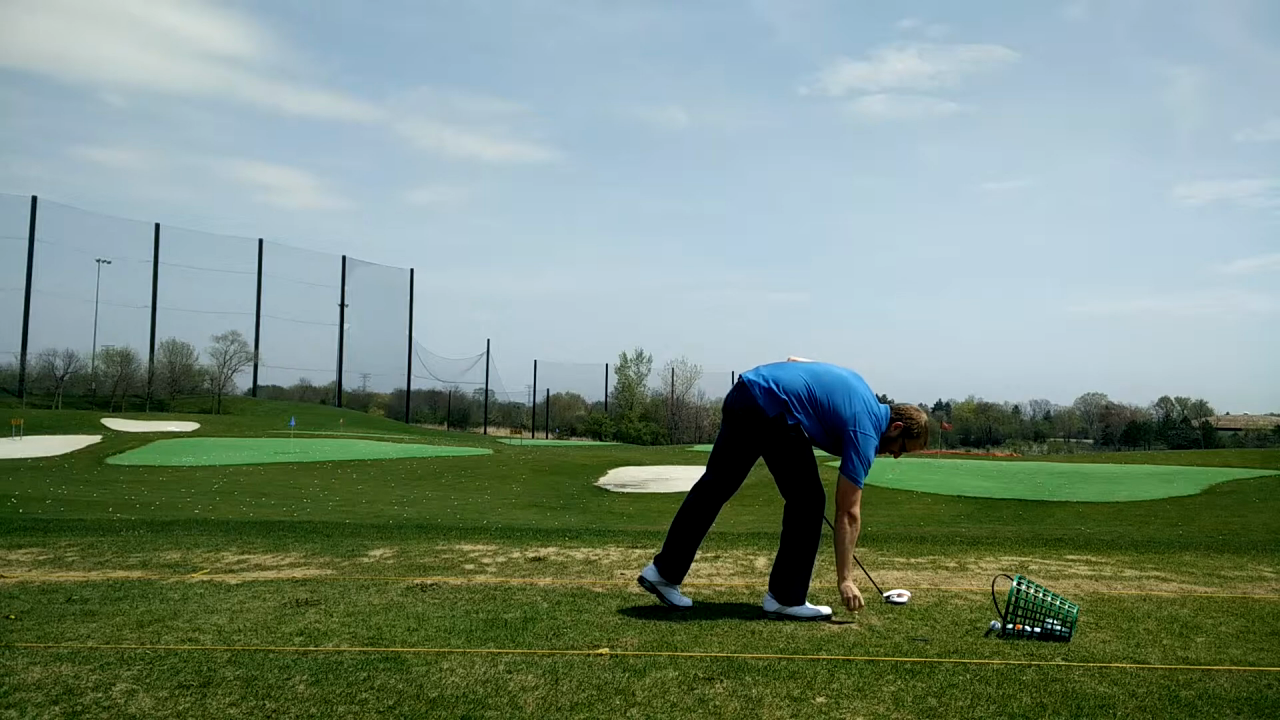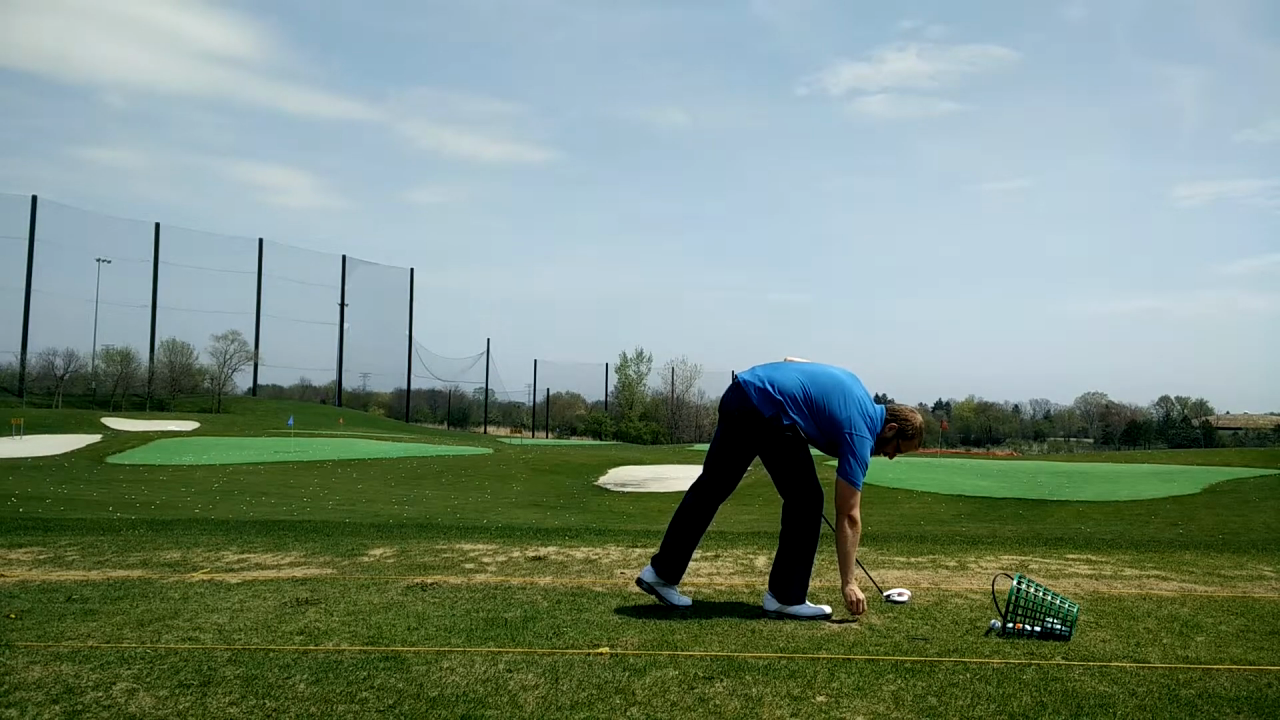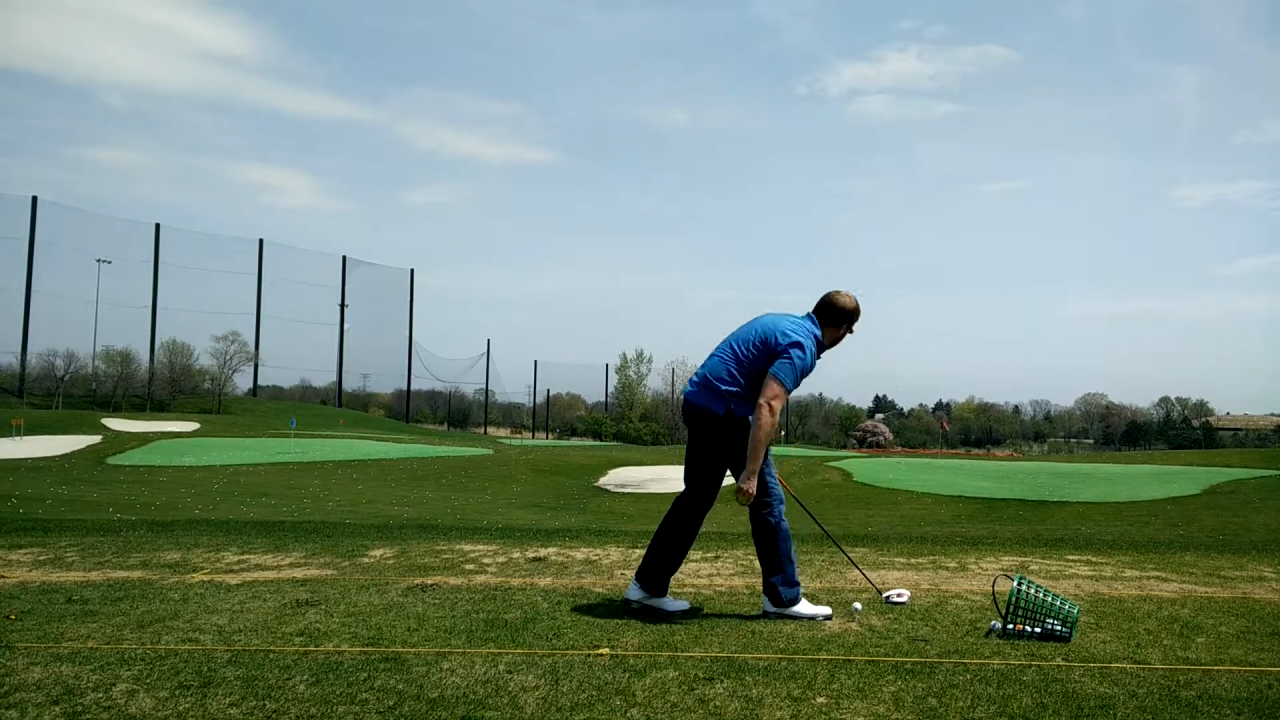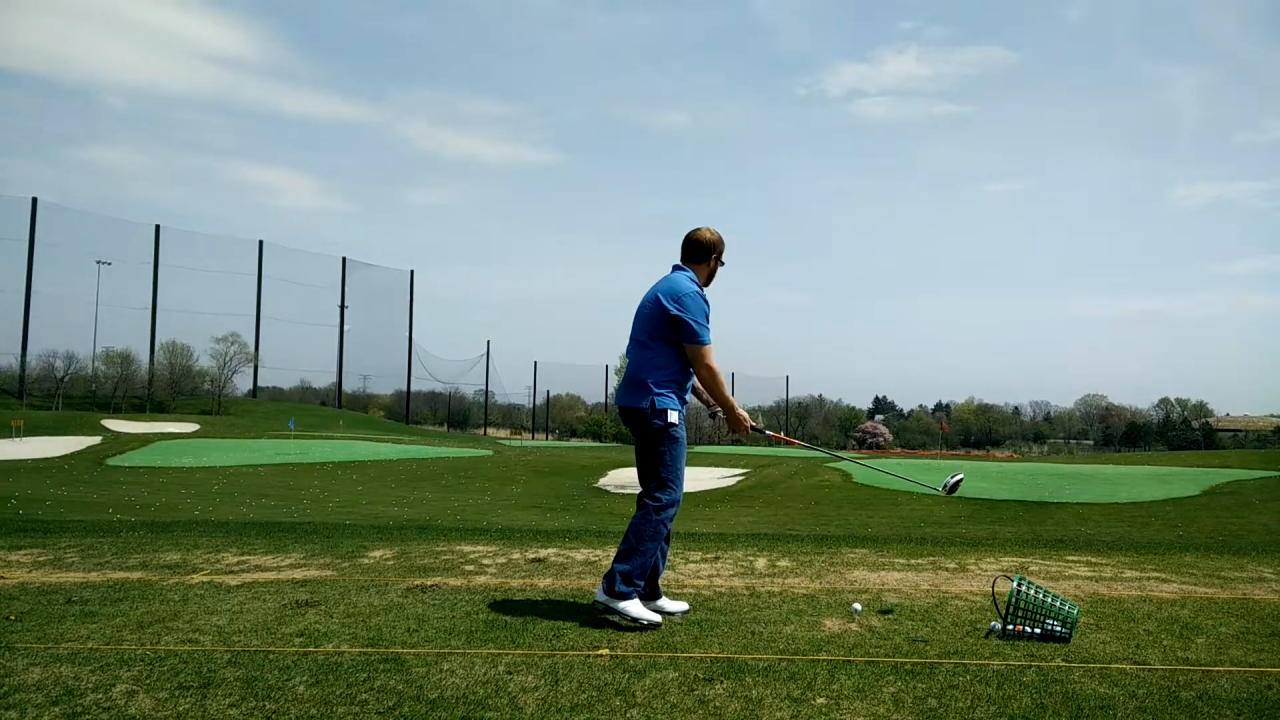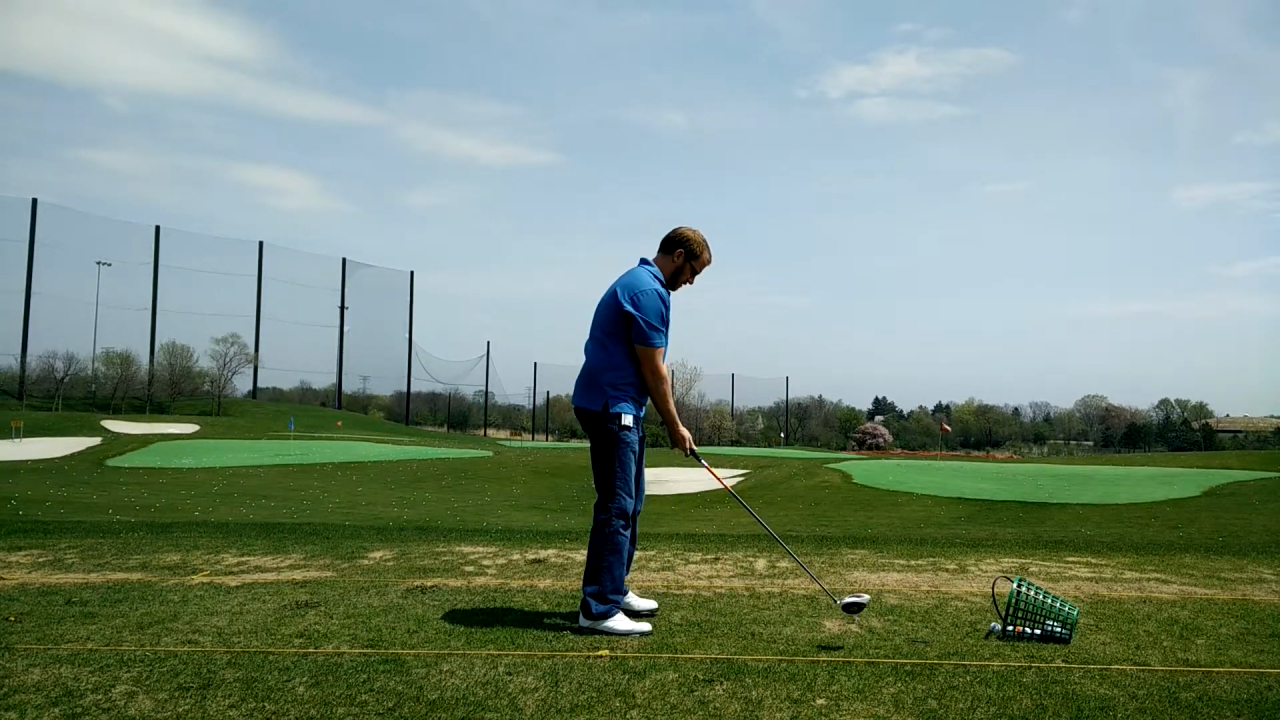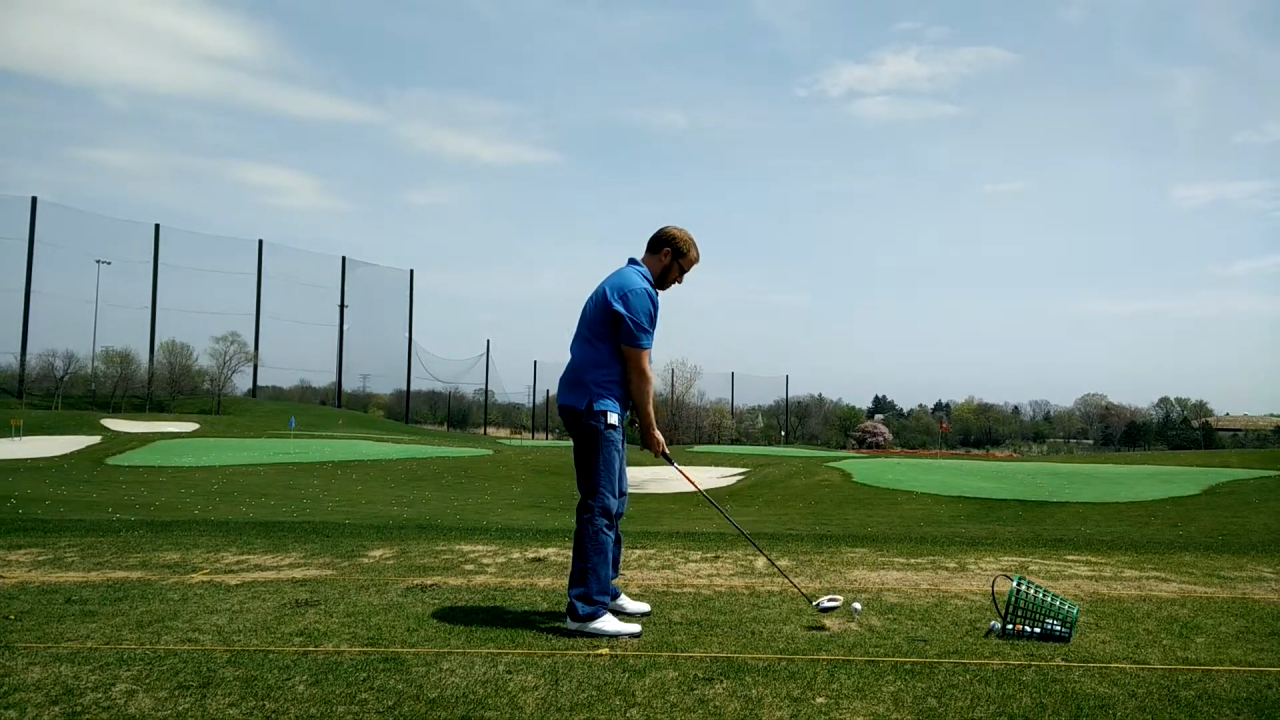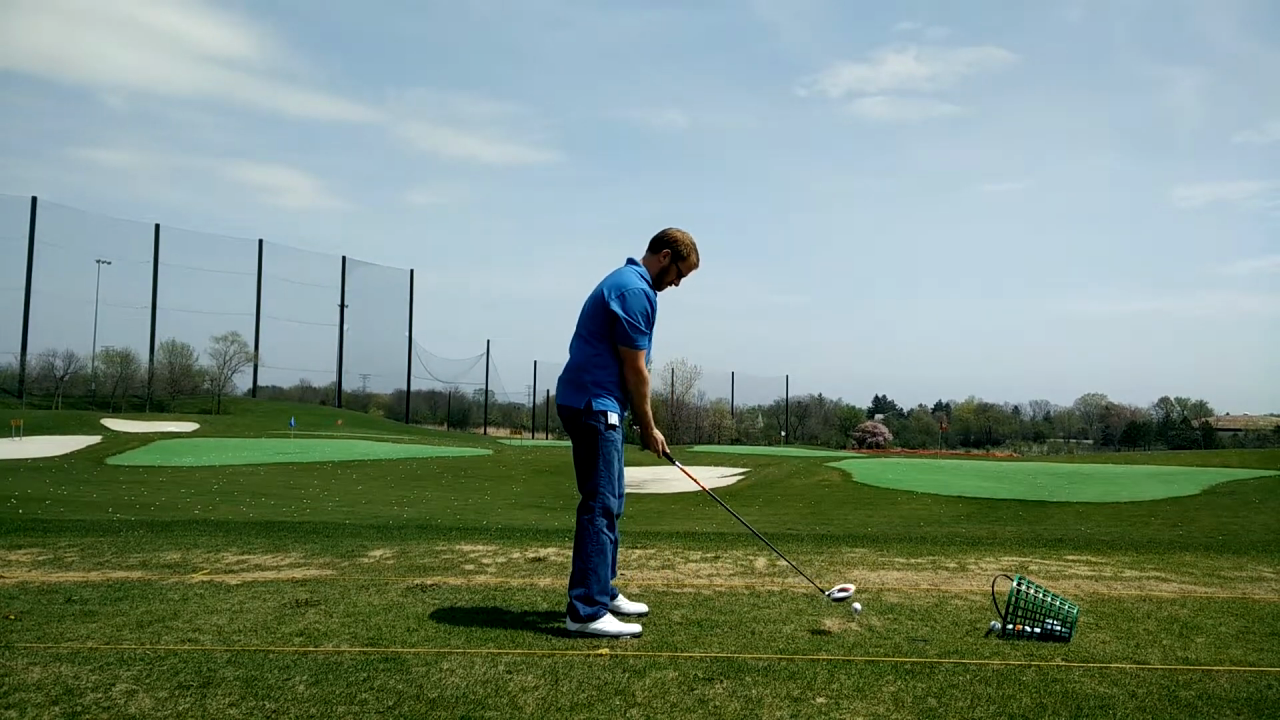
dt=0.7s
person 1, frame 1
left shoulder: (860, 391)
right shoulder: (865, 431)
left elbow: (794, 361)
right elbow: (848, 513)
right wrist: (845, 578)
left hip: (745, 394)
right hip: (773, 412)
left knee: (713, 487)
right knee: (807, 501)
left ankle: (664, 571)
right ankle: (786, 598)
person 1, frame 2
left shoulder: (855, 389)
right shoulder: (860, 432)
left elbow: (791, 361)
right elbow: (848, 516)
right wrist: (849, 582)
left hip: (740, 395)
right hip: (769, 413)
left knee: (710, 488)
right knee: (806, 501)
left ankle: (661, 572)
right ankle: (786, 597)
person 1, frame 3
left shoulder: (779, 321)
right shoulder: (801, 347)
right elbow: (768, 407)
right wrist: (752, 470)
left hip: (699, 402)
right hip: (726, 411)
left knee: (697, 497)
right knee: (767, 501)
left ankle: (647, 585)
right ankle: (784, 598)
person 1, frame 4
left shoulder: (668, 287)
right shoulder: (688, 293)
right elbow: (704, 366)
left wrist: (712, 404)
right wrist: (732, 410)
left hip: (641, 402)
right hip: (657, 406)
left knee: (656, 496)
right knee: (664, 496)
left ankle: (644, 590)
right ankle: (619, 587)
person 1, frame 5
left shoulder: (639, 282)
right shoulder: (649, 290)
left elbow: (648, 367)
right elbow: (653, 371)
left wrist: (672, 422)
right wrist: (675, 426)
left hip: (612, 406)
right hip: (611, 408)
left knee: (628, 502)
right knee: (617, 506)
left ankle: (612, 591)
right ankle: (598, 609)
person 1, frame 6
left shoulder: (626, 281)
right shoulder: (638, 290)
right elbow: (638, 371)
left wrist: (644, 423)
right wrist: (650, 428)
left hip: (594, 403)
right hip: (594, 406)
left knee: (612, 501)
right knee: (600, 505)
left ankle: (604, 591)
right ankle: (585, 611)
person 1, frame 7
left shoulder: (624, 280)
right shoulder: (636, 290)
right elbow: (635, 371)
left wrist: (642, 422)
right wrist: (649, 427)
left hip: (590, 402)
right hip: (593, 405)
left knee: (610, 500)
right knee: (599, 504)
left ankle: (602, 591)
right ankle: (586, 611)
